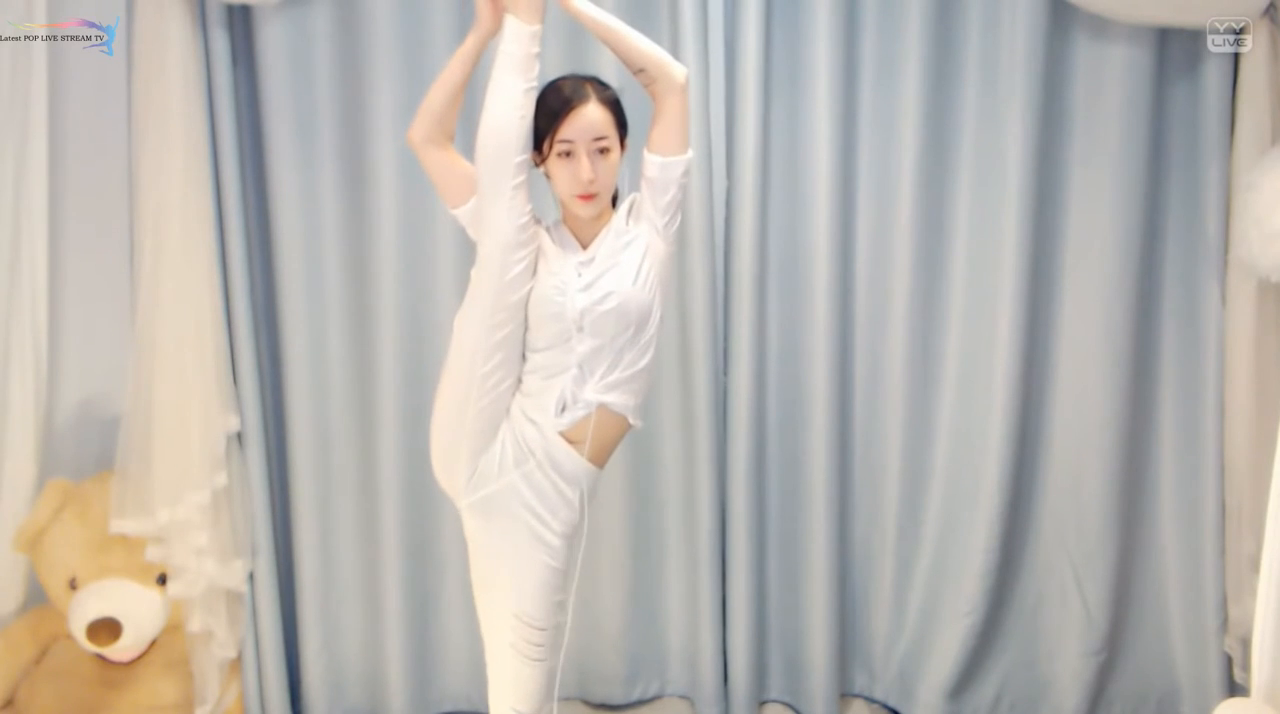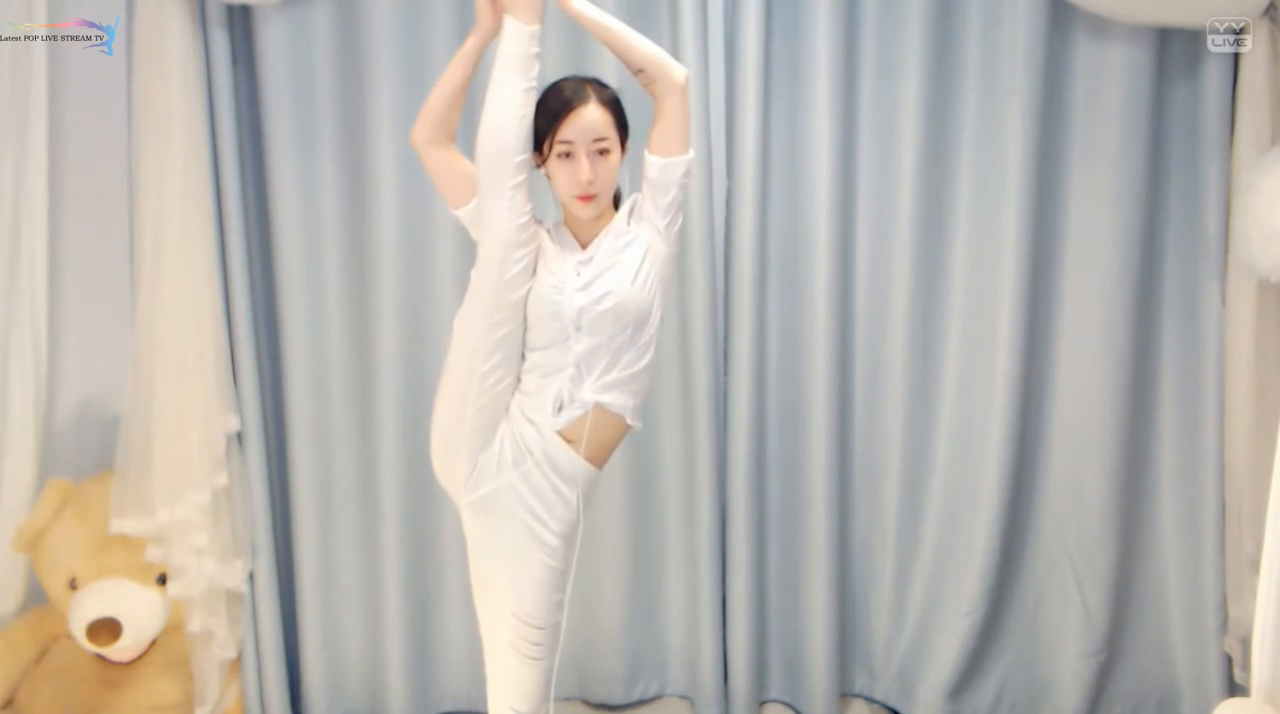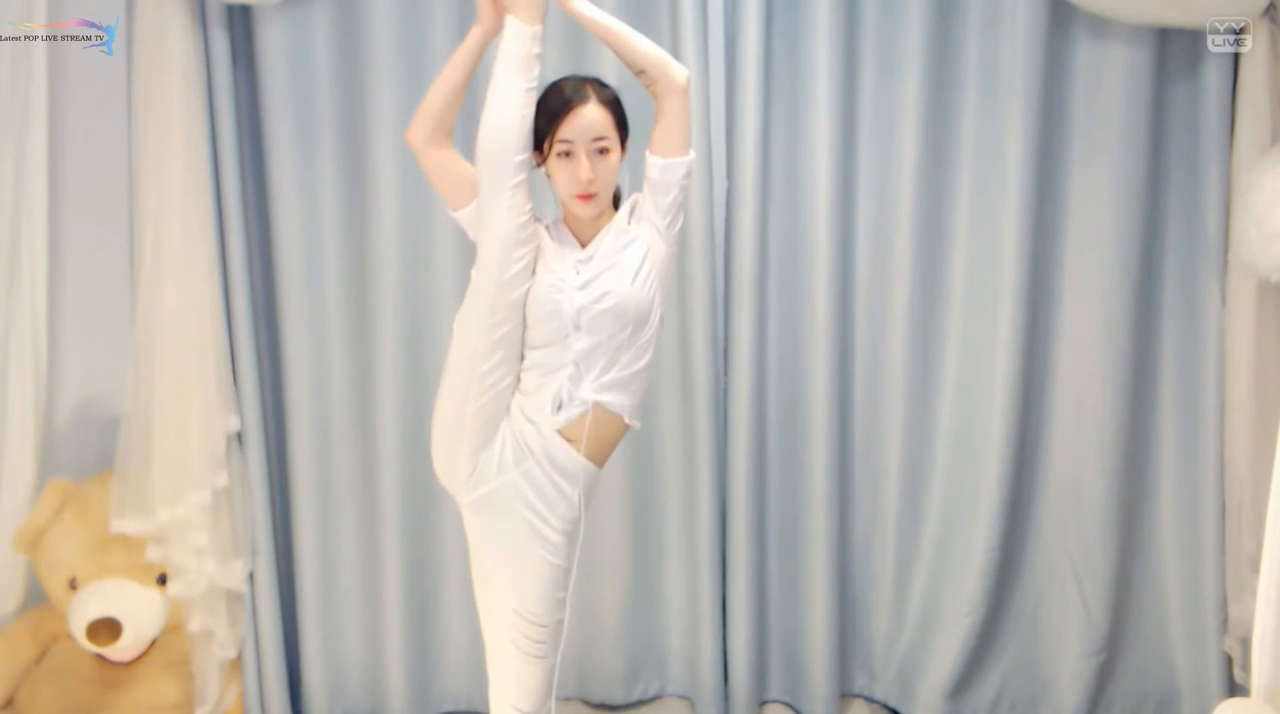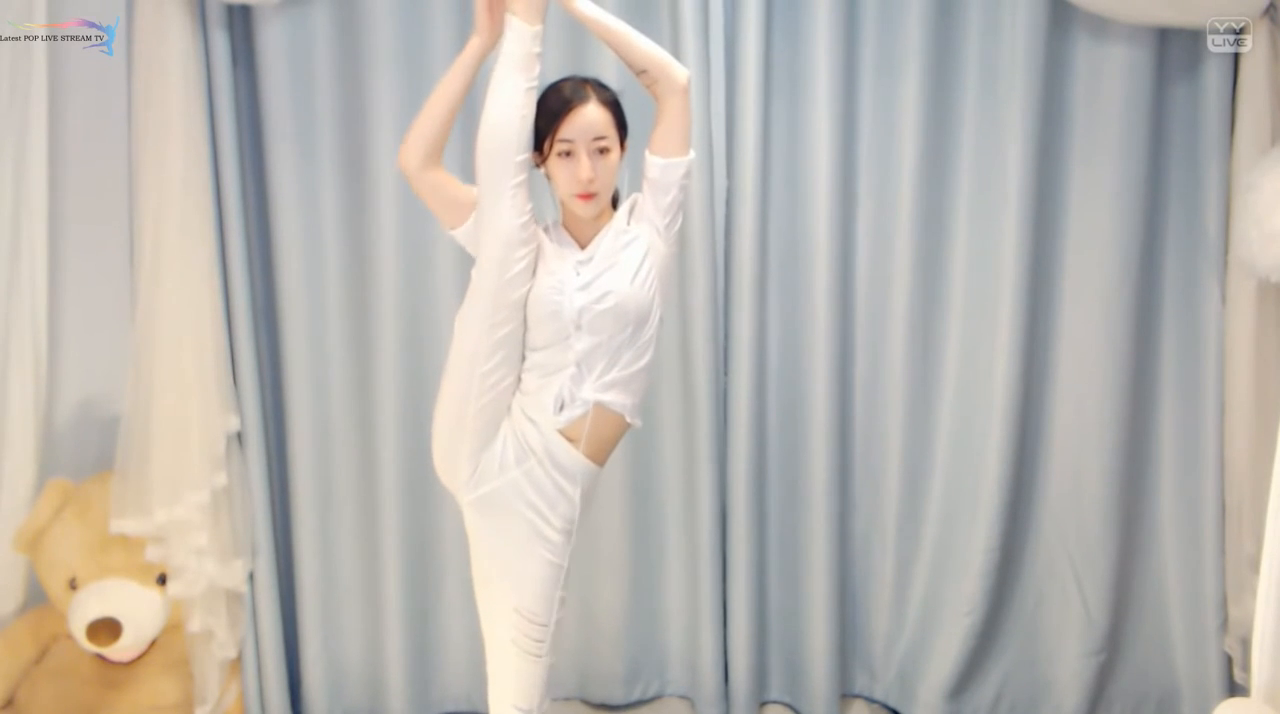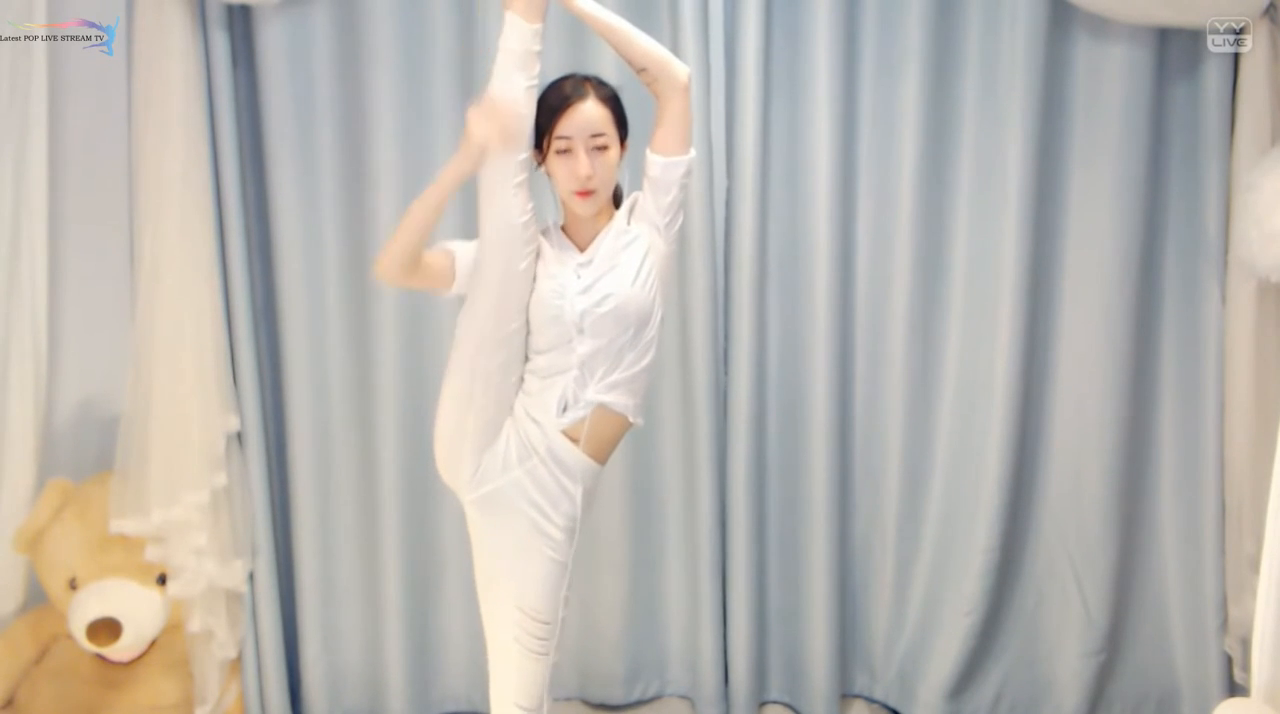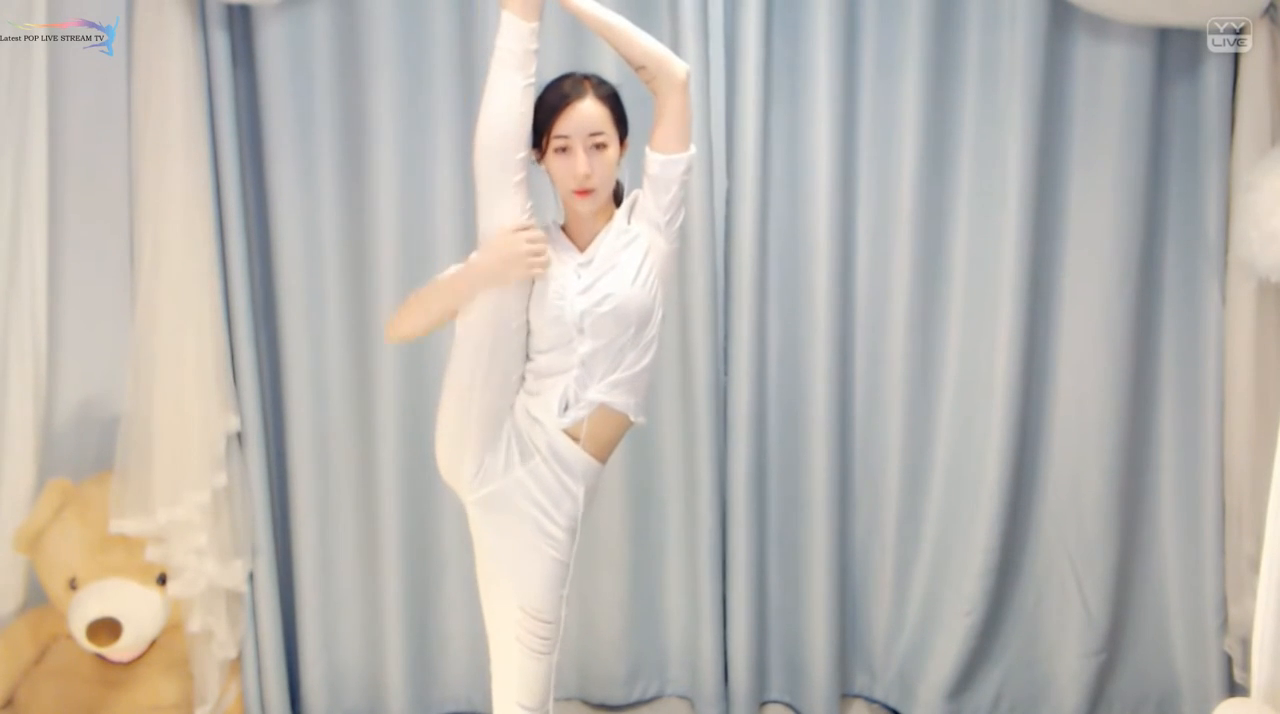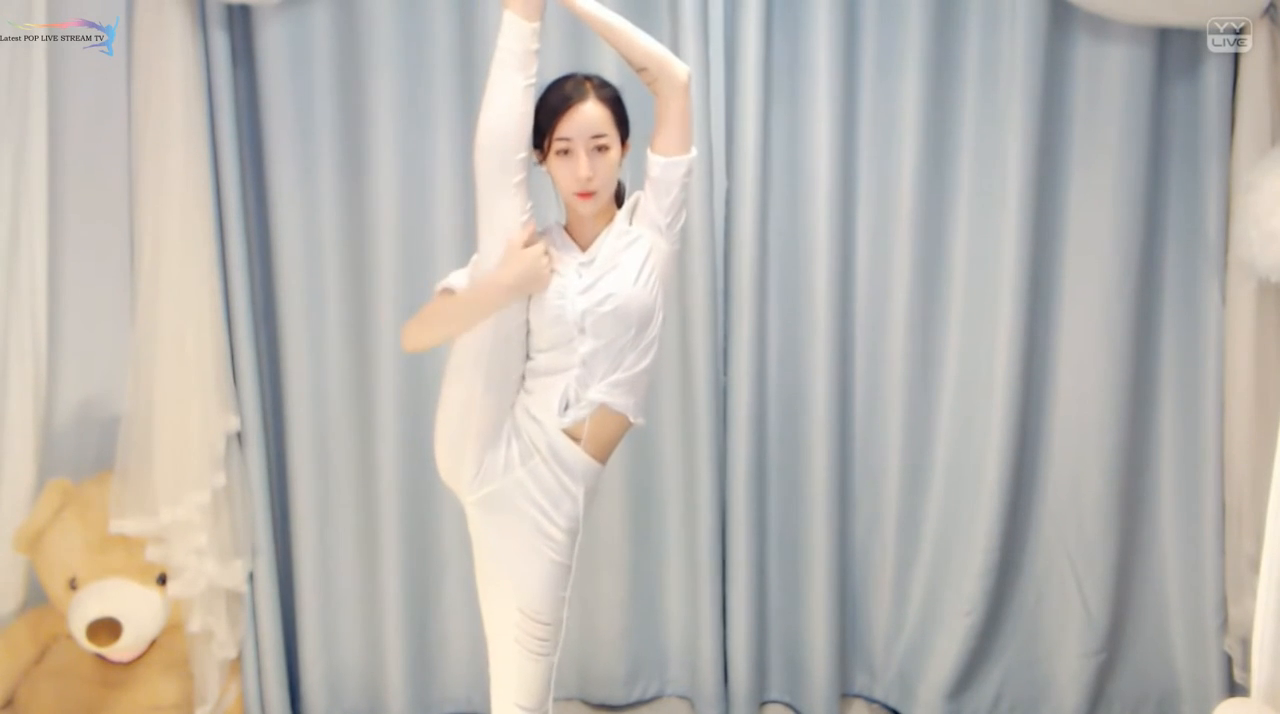
dt=0.3s
person 1, frame 1
left shoulder: (648, 226)
right shoulder: (527, 245)
left elbow: (671, 80)
right elbow: (427, 137)
left hip: (550, 484)
right hip: (486, 453)
left knee: (528, 657)
person 1, frame 2
left shoulder: (649, 229)
right shoulder: (526, 245)
left elbow: (671, 81)
right elbow: (429, 138)
left hip: (546, 484)
right hip: (485, 448)
person 1, frame 3
left shoulder: (649, 227)
right shoulder: (526, 245)
left elbow: (672, 82)
right elbow: (426, 140)
left hip: (549, 483)
right hip: (486, 450)
person 1, frame 4
left shoulder: (648, 227)
right shoulder: (525, 248)
left elbow: (673, 82)
right elbow: (416, 161)
left hip: (548, 483)
right hip: (487, 447)
person 1, frame 5
left shoulder: (649, 228)
right shoulder: (526, 254)
left elbow: (673, 81)
right elbow: (394, 270)
right wrist: (463, 162)
left hip: (550, 484)
right hip: (491, 451)
person 1, frame 6
left shoulder: (649, 225)
right shoulder: (525, 250)
left elbow: (673, 78)
right elbow: (401, 327)
right wrist: (480, 273)
left hip: (552, 481)
right hip: (489, 449)
person 1, frame 7
left shoulder: (651, 226)
right shoulder: (528, 250)
left elbow: (672, 78)
right elbow: (413, 336)
right wrist: (502, 287)
left hip: (551, 482)
right hip: (492, 452)
